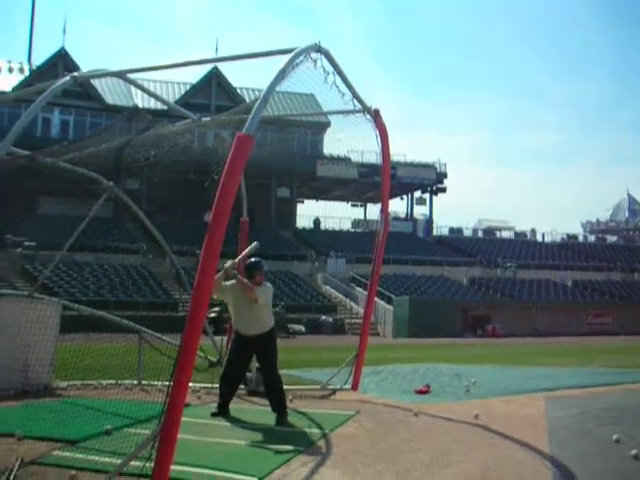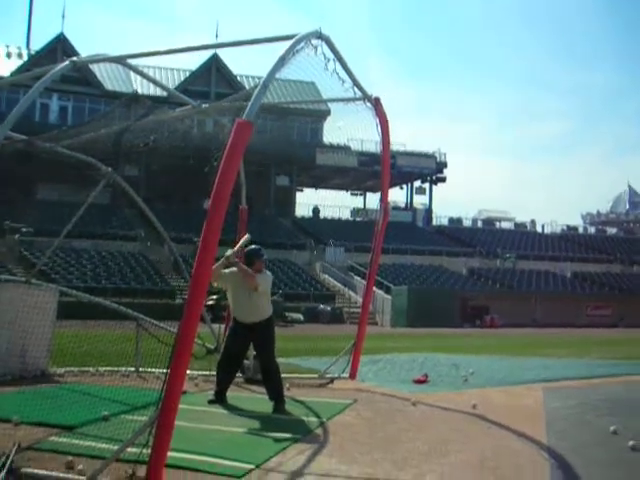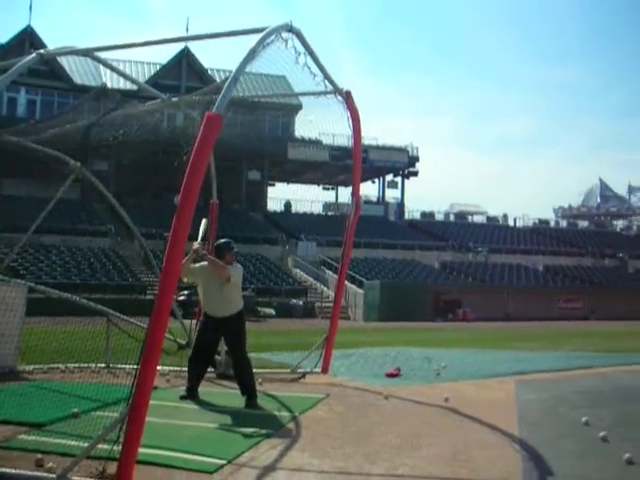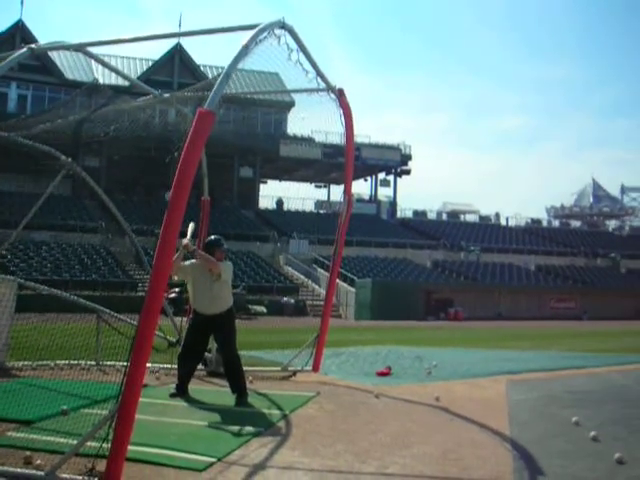
dt=0.2s
person 1, frame 1
left shoulder: (267, 289)
right shoulder: (233, 287)
left elbow: (251, 292)
right elbow: (213, 288)
left wrist: (233, 274)
right wrist: (225, 272)
left hip: (265, 337)
right hip: (242, 337)
left knee: (271, 375)
right knee: (230, 373)
left ankle: (281, 413)
right ankle: (223, 406)
person 1, frame 2
left shoulder: (266, 277)
right shoulder: (233, 274)
left elbow: (251, 279)
right elbow: (212, 276)
left wrist: (235, 262)
right wrist: (225, 260)
left hip: (263, 325)
right hip: (239, 324)
left knee: (268, 363)
right knee: (227, 360)
left ankle: (278, 401)
right ankle: (220, 394)
person 1, frame 3
left shoulder: (237, 269)
right shoulder: (203, 269)
left elbow: (222, 270)
right elbow: (183, 271)
left wrist: (203, 254)
right wrist: (193, 254)
left hip: (234, 319)
right hip: (210, 319)
left knee: (240, 358)
right knee: (198, 356)
left ankle: (251, 396)
right ankle: (191, 389)
person 1, frame 4
left shoulder: (227, 267)
right shoulder: (193, 266)
left elbow: (214, 265)
right elbow: (173, 270)
left wrist: (193, 250)
right wrist: (182, 250)
left hip: (223, 317)
right hip: (200, 316)
left knee: (230, 356)
right knee: (187, 353)
left ankle: (241, 394)
right ankle: (181, 387)
